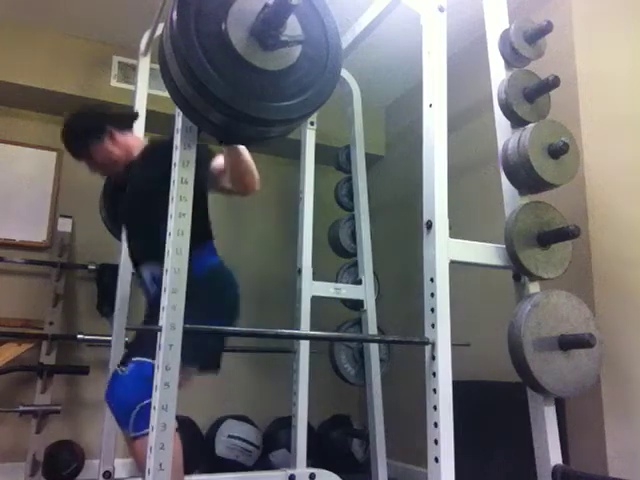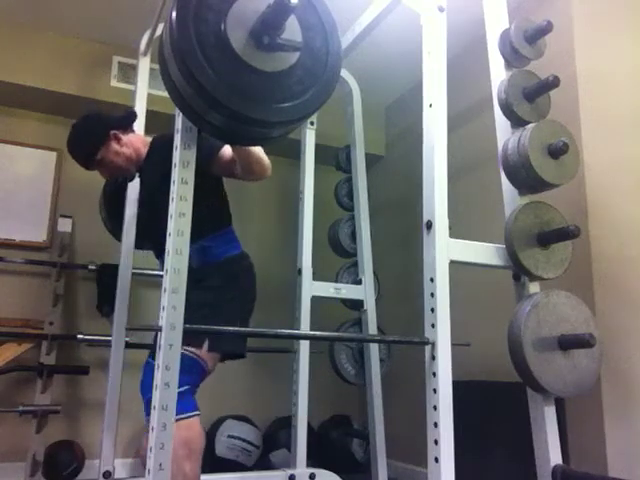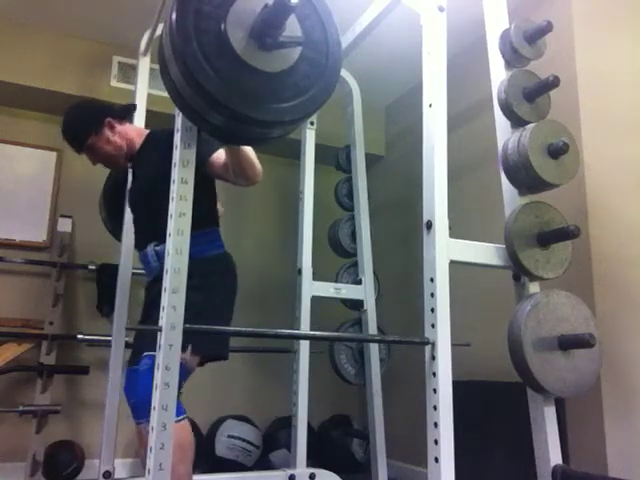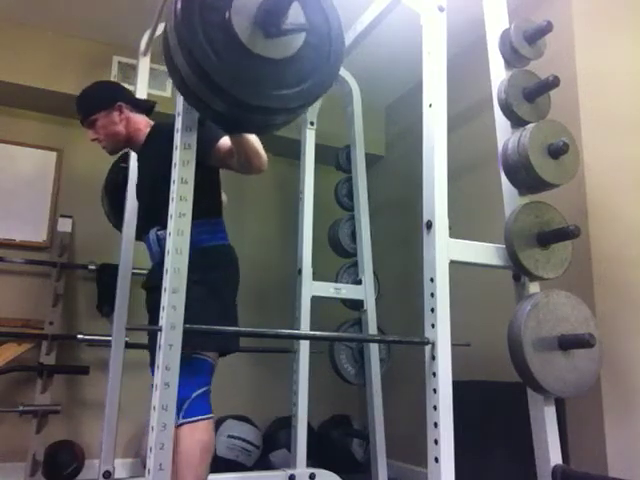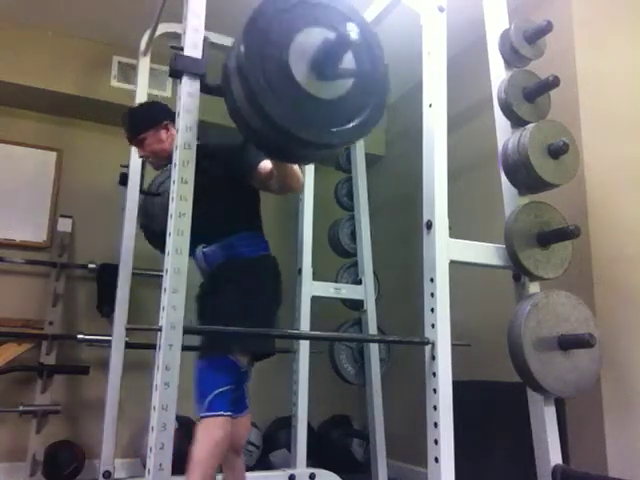
dt=1s
person 1, frame 1
left shoulder: (170, 155)
right shoulder: (131, 177)
left elbow: (245, 182)
left hip: (203, 295)
left knee: (136, 395)
right knee: (125, 393)
person 1, frame 2
right shoulder: (147, 175)
left elbow: (258, 169)
left hip: (220, 280)
right hip: (192, 283)
left knee: (172, 389)
right knee: (157, 389)
person 1, frame 3
left shoulder: (175, 143)
right shoulder: (140, 168)
left elbow: (248, 175)
right elbow: (212, 207)
left hip: (200, 278)
right hip: (168, 281)
left knee: (153, 390)
right knee: (141, 388)
person 1, frame 4
left shoulder: (179, 134)
right shoulder: (147, 157)
left elbow: (254, 162)
left hip: (203, 270)
left knee: (186, 392)
right knee: (173, 393)
person 1, frame 5
left shoulder: (221, 156)
left elbow: (289, 183)
left hip: (248, 279)
right hip: (222, 284)
left knee: (214, 389)
right knee: (228, 391)
